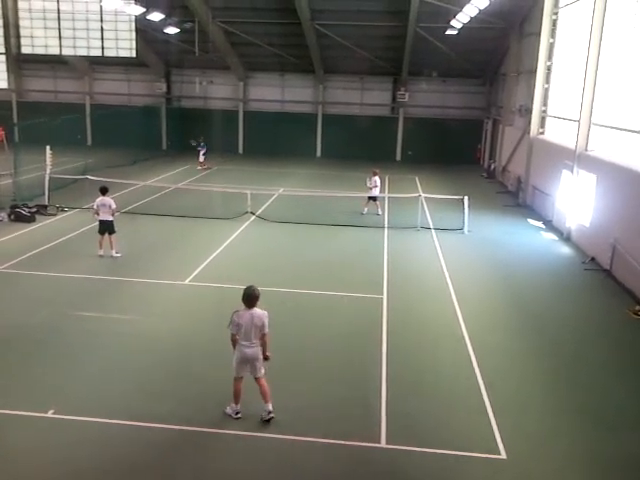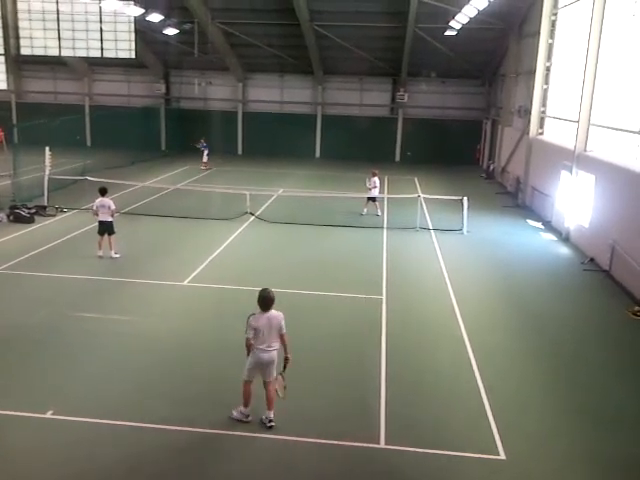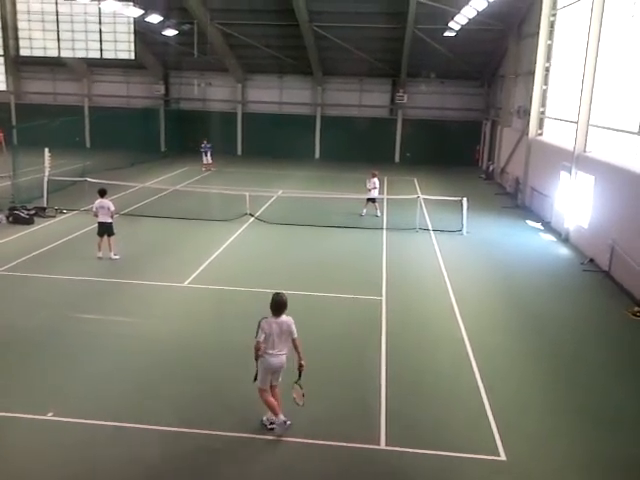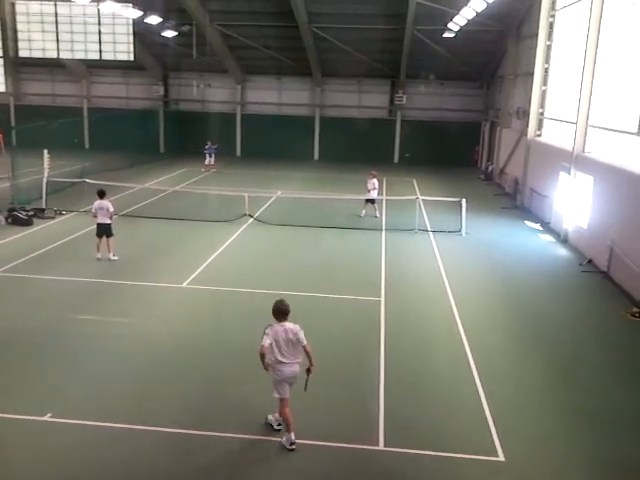
dt=0.3s
person 1, frame 1
left shoulder: (237, 315)
right shoulder: (263, 315)
left elbow: (233, 337)
right elbow: (264, 338)
left wrist: (236, 349)
right wrist: (265, 352)
left hip: (241, 351)
right hip: (256, 351)
left knee: (238, 379)
right knee: (261, 379)
left ankle: (235, 409)
right ankle: (268, 409)
person 1, frame 2
left shoulder: (253, 319)
right shoulder: (279, 316)
left elbow: (248, 342)
right elbow: (283, 337)
left wrist: (249, 354)
right wrist: (287, 353)
left hip: (257, 355)
right hip: (272, 355)
left knee: (247, 382)
right knee: (269, 384)
left ankle: (244, 412)
right ankle: (269, 417)
person 1, frame 3
left shoulder: (265, 323)
right shoulder: (289, 321)
left elbow: (258, 346)
right elbow: (295, 342)
left wrist: (256, 356)
right wrist: (300, 359)
left hip: (267, 360)
right hip: (281, 359)
left knee: (264, 392)
right knee: (274, 387)
left ankle: (280, 418)
right ankle: (271, 418)
person 1, frame 4
left shoulder: (270, 330)
right shoulder: (296, 328)
left elbow: (262, 351)
right elbow: (307, 350)
left wrist: (264, 363)
right wrist: (311, 364)
left hip: (279, 370)
right hip: (295, 368)
left knee: (284, 403)
right knee: (286, 398)
left ankle: (290, 439)
right ankle: (278, 419)
